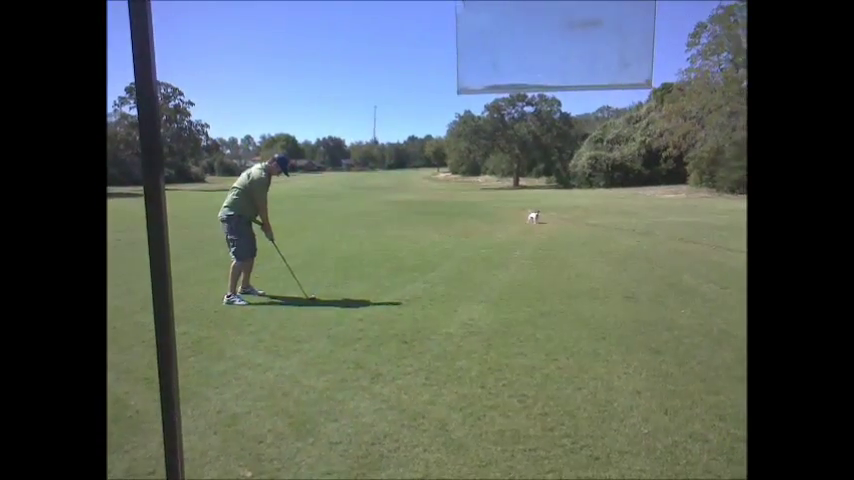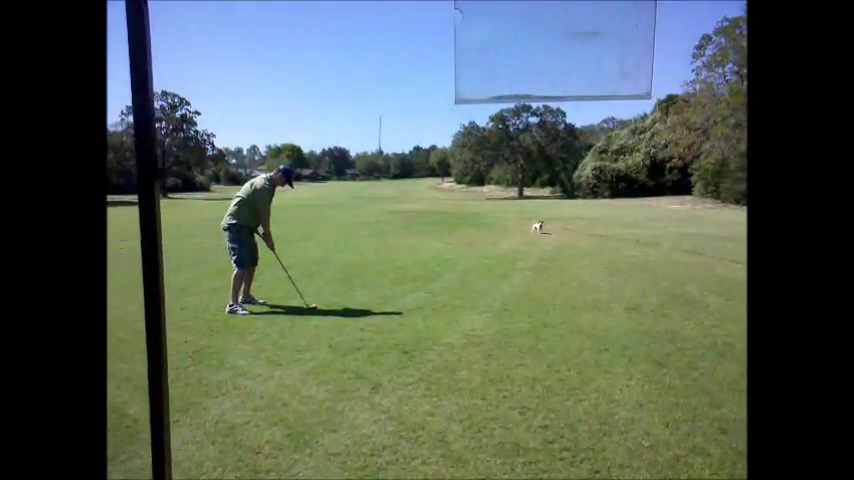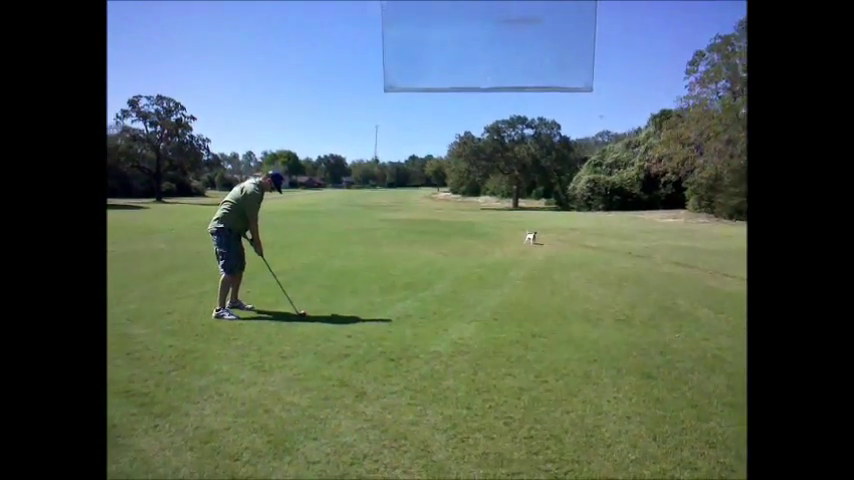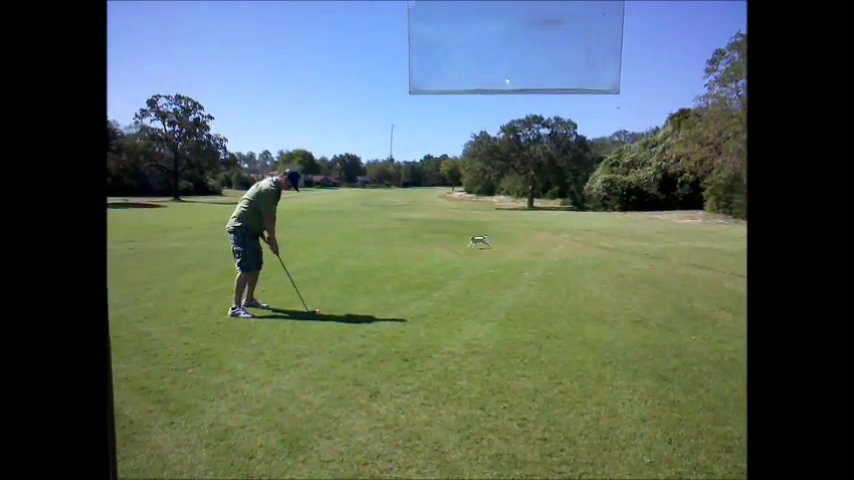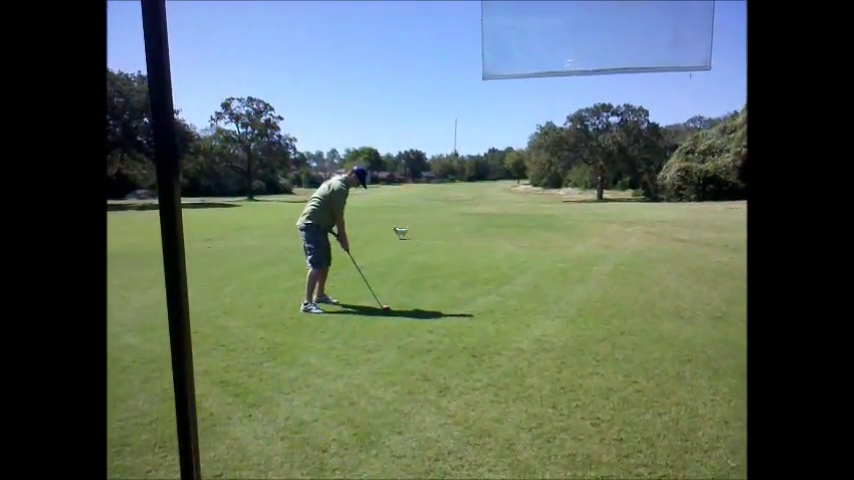
dt=1s
person 1, frame 1
left shoulder: (259, 171)
right shoulder: (260, 176)
left elbow: (258, 203)
right elbow: (261, 205)
left wrist: (264, 225)
right wrist: (267, 227)
left hip: (240, 216)
right hip: (233, 216)
left knee: (250, 253)
right knee: (240, 256)
left ankle: (245, 286)
right ankle: (230, 295)
person 1, frame 2
left shoulder: (268, 185)
right shoulder: (262, 185)
left elbow: (265, 213)
right elbow: (263, 215)
left wrist: (266, 235)
right wrist: (269, 237)
left hip: (245, 226)
right hip: (235, 225)
left knee: (251, 262)
right knee: (241, 265)
left ankle: (245, 296)
right ankle: (233, 304)
person 1, frame 3
left shoulder: (253, 186)
right shoulder: (253, 191)
left elbow: (251, 219)
right elbow: (252, 221)
left wrist: (254, 239)
right wrist: (257, 242)
left hip: (231, 230)
right hip: (223, 229)
left knee: (239, 267)
right knee: (229, 269)
left ankle: (233, 301)
right ankle: (220, 309)
person 1, frame 4
left shoulder: (274, 188)
right shoulder: (268, 188)
left elbow: (270, 217)
right elbow: (267, 218)
left wrist: (270, 237)
right wrist: (273, 240)
left hip: (250, 229)
right hip: (240, 228)
left knee: (256, 266)
right knee: (245, 268)
left ankle: (249, 299)
right ankle: (235, 307)
person 1, frame 5
left shoulder: (338, 182)
right shoulder: (339, 187)
left elbow: (336, 214)
right elbow: (338, 216)
left wrist: (339, 234)
right wrist: (343, 238)
left hip: (317, 226)
right hip: (311, 225)
left knee: (325, 262)
right knee: (316, 264)
left ankle: (320, 295)
right ankle: (307, 303)
